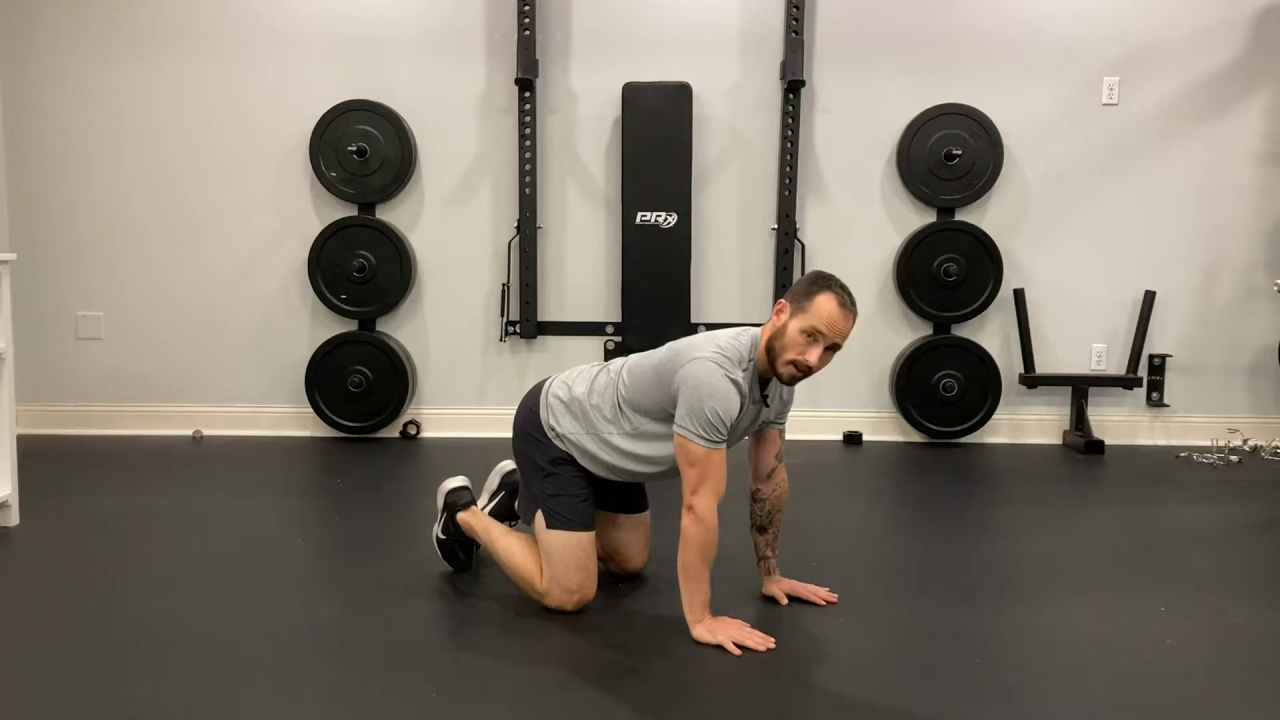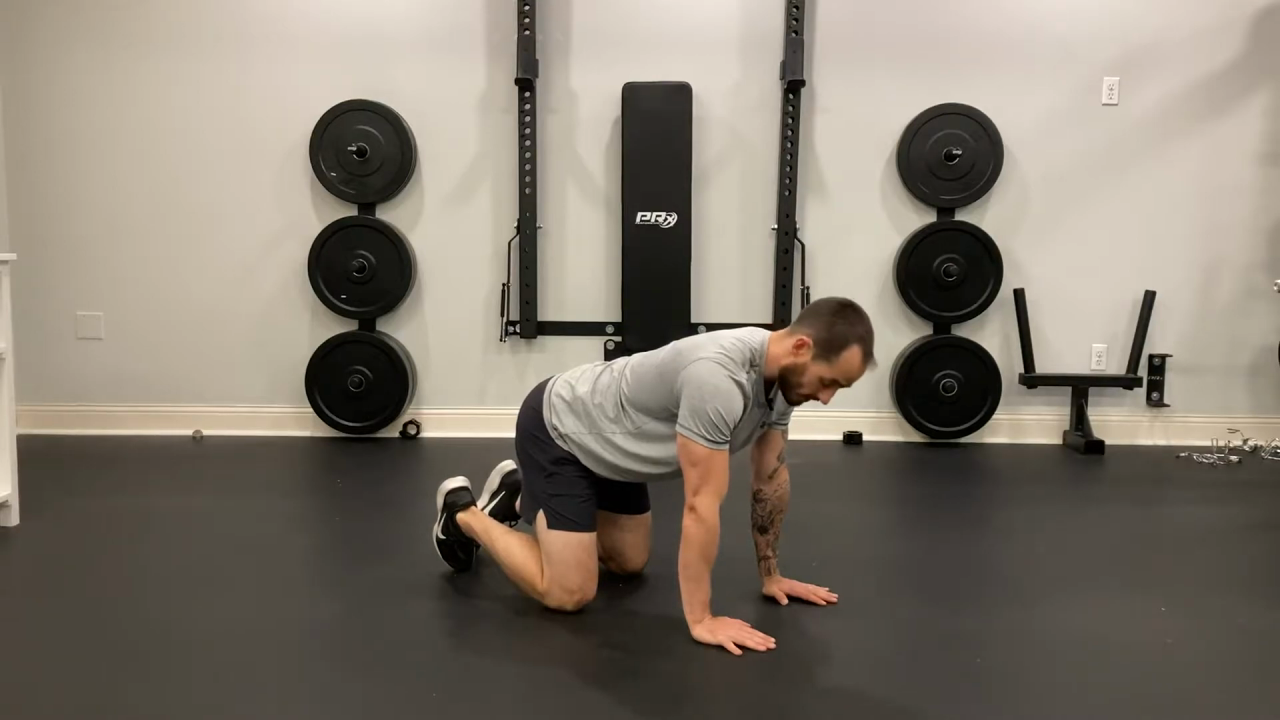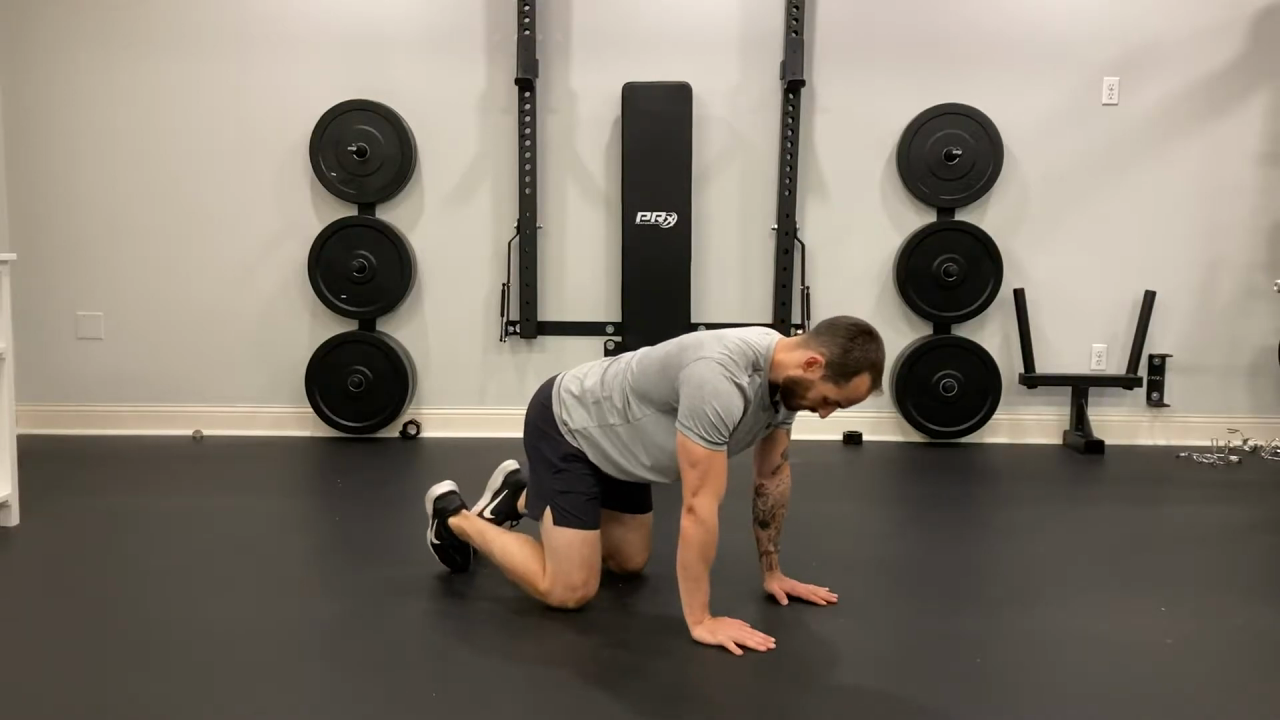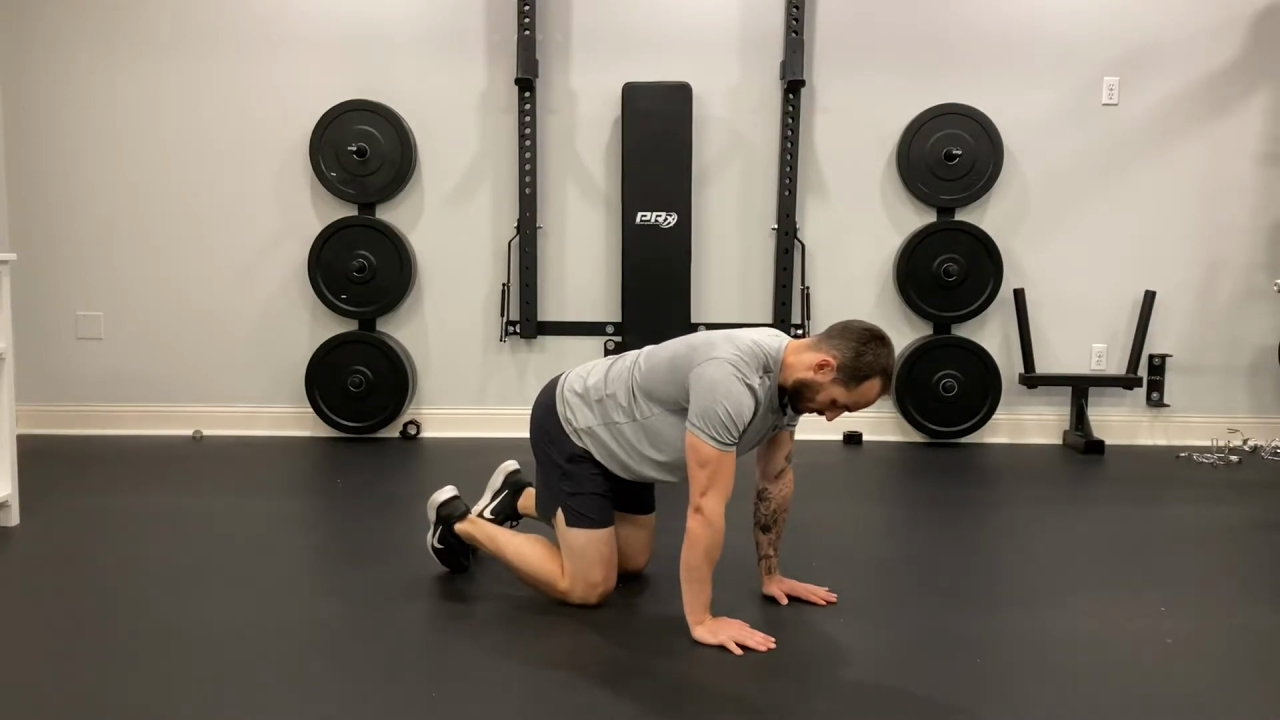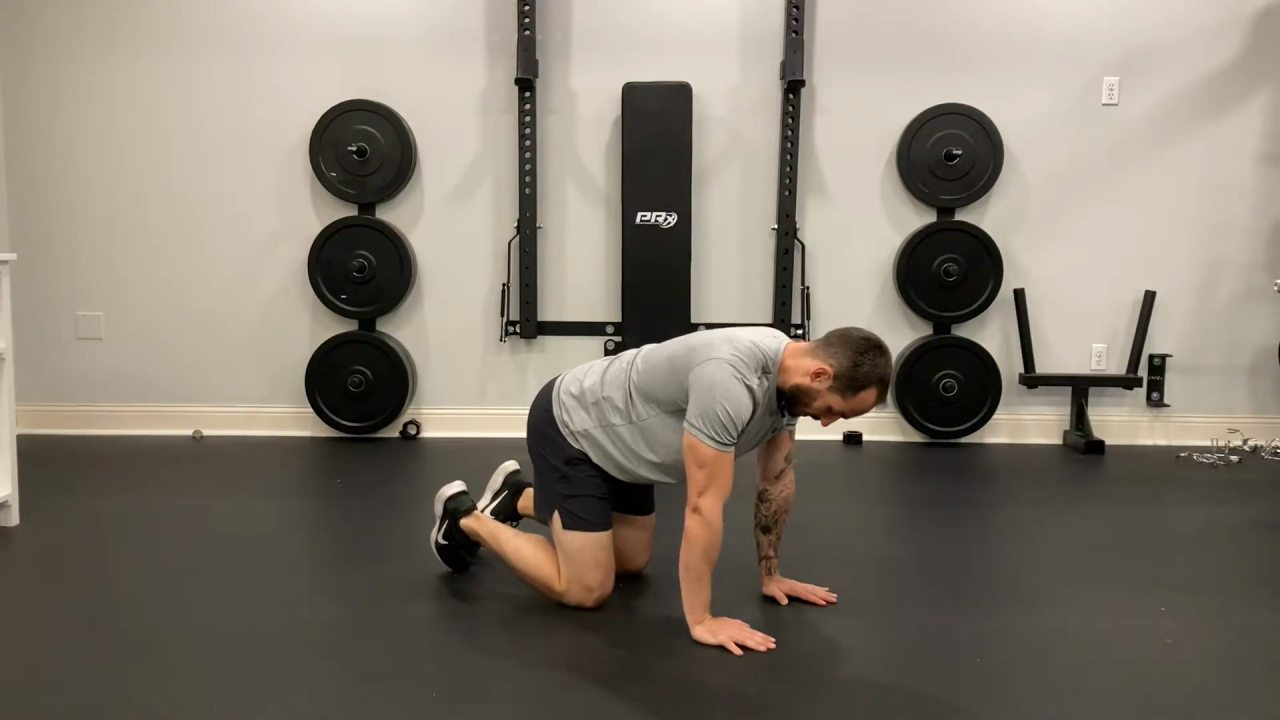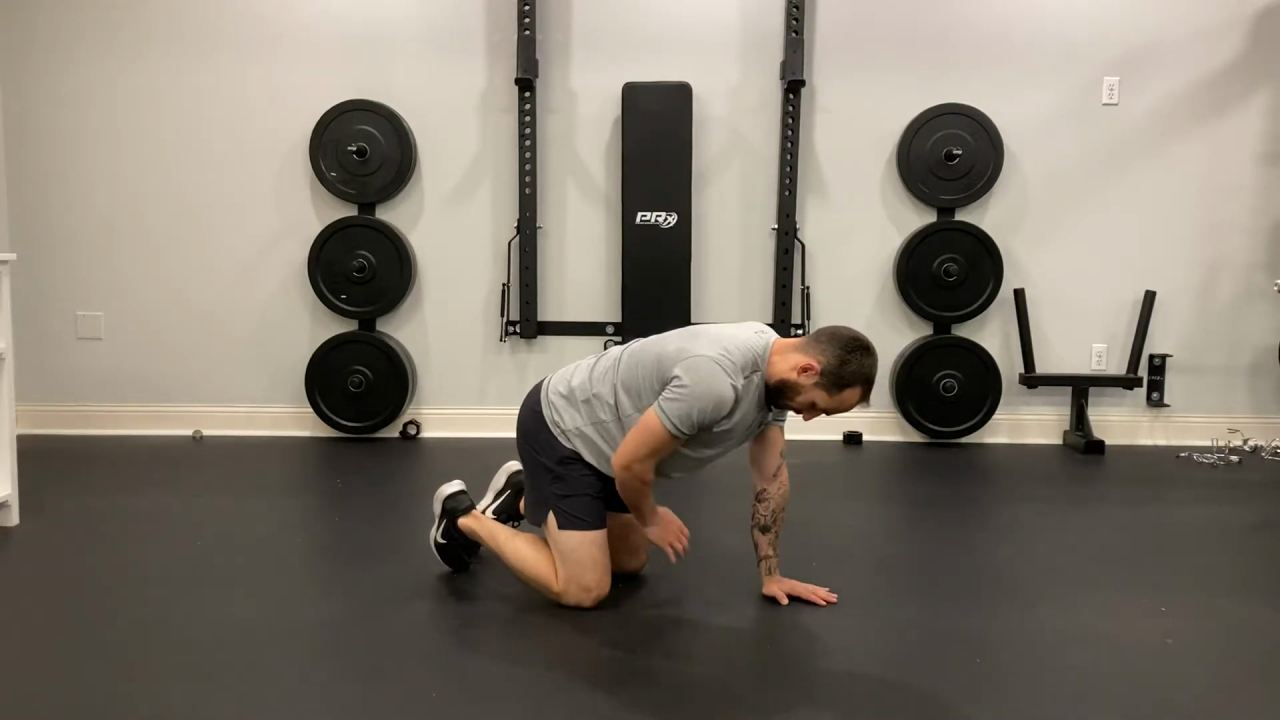
dt=0.7s
person 1, frame 1
left shoulder: (779, 373)
right shoulder: (714, 375)
left elbow: (769, 478)
right elbow: (699, 506)
left wrist: (770, 574)
right wrist: (700, 620)
left hip: (603, 438)
right hip: (554, 428)
left knee: (630, 563)
right knee: (569, 594)
left ankle: (518, 494)
right ankle: (463, 513)
person 1, frame 2
left shoulder: (782, 374)
right shoulder: (717, 377)
left elbow: (771, 478)
right elbow: (701, 506)
left wrist: (770, 574)
right wrist: (701, 619)
left hip: (603, 436)
right hip: (557, 429)
left knee: (629, 563)
right knee: (569, 593)
left ankle: (518, 496)
right ankle: (463, 514)
person 1, frame 3
left shoulder: (785, 373)
right shoulder: (720, 378)
left elbow: (773, 475)
right elbow: (699, 507)
left wrist: (772, 572)
right wrist: (700, 620)
left hip: (611, 434)
right hip: (565, 425)
left knee: (630, 562)
right knee: (569, 589)
left ankle: (518, 495)
right ankle: (453, 517)
person 1, frame 4
left shoulder: (791, 372)
right shoulder: (731, 379)
left elbow: (775, 478)
right elbow: (705, 507)
left wrist: (770, 574)
right wrist: (700, 620)
left hip: (614, 433)
right hip: (571, 424)
left knee: (632, 562)
right knee: (589, 586)
left ankle: (518, 496)
right ankle: (459, 523)
person 1, frame 5
left shoulder: (788, 371)
right shoulder: (730, 380)
left elbow: (776, 480)
right elbow: (703, 507)
left wrist: (770, 574)
right wrist: (700, 620)
left hip: (615, 434)
right hip: (569, 426)
left knee: (631, 562)
right knee: (586, 589)
left ankle: (517, 496)
right ankle: (464, 517)
person 1, frame 6
left shoulder: (775, 368)
right shoulder: (716, 378)
left elbow: (770, 476)
right elbow: (630, 464)
left wrist: (770, 573)
right wrist: (650, 520)
left hip: (603, 432)
right hip: (560, 425)
left knee: (630, 562)
right knee: (584, 589)
left ankle: (521, 496)
right ankle: (464, 518)
